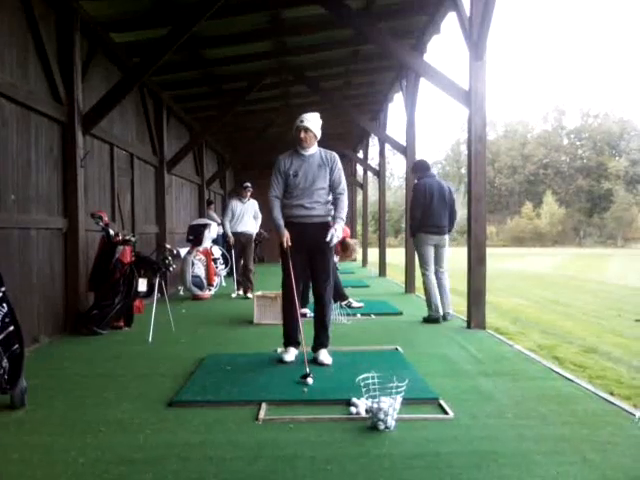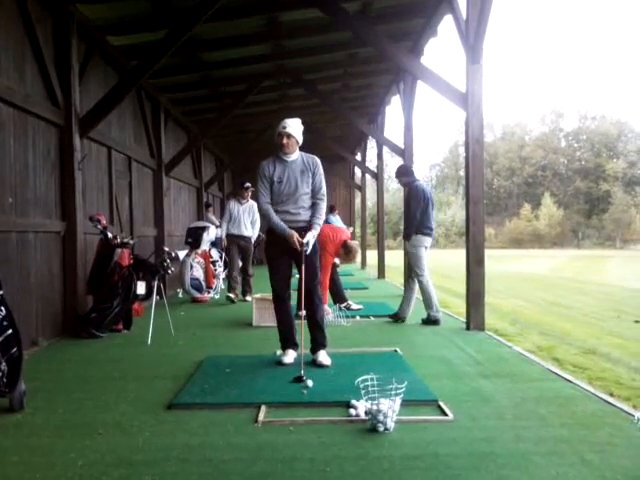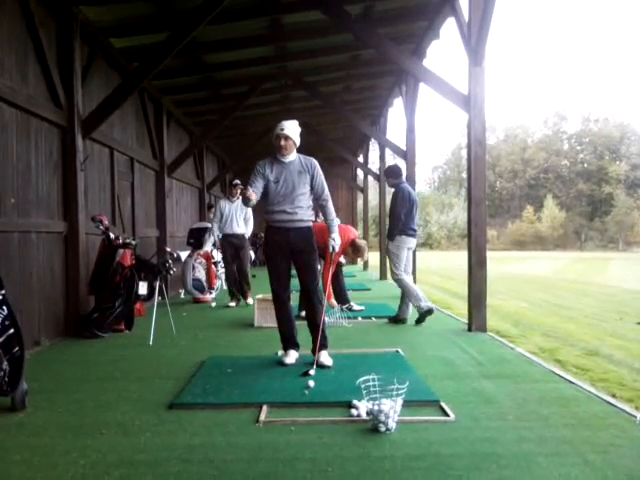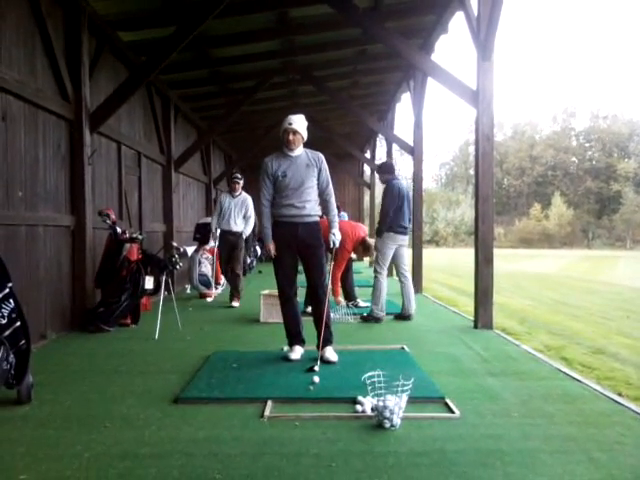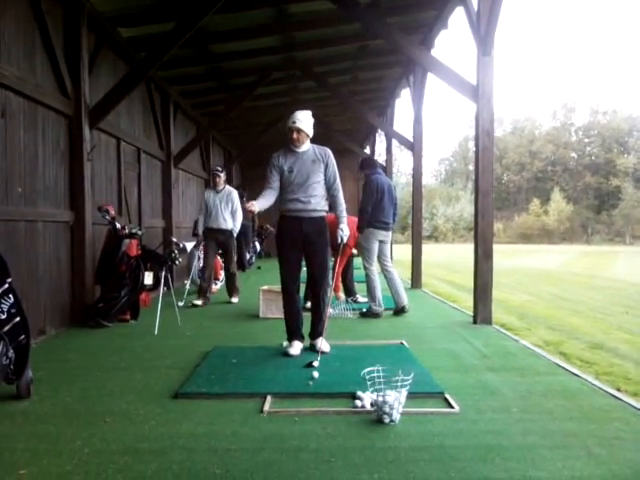
dt=0.5s
person 1, frame 1
left shoulder: (330, 158)
right shoulder: (284, 160)
left elbow: (340, 194)
right elbow: (274, 196)
left wrist: (339, 222)
right wrist: (281, 227)
left hip: (321, 230)
right hip: (293, 230)
left knee: (323, 291)
right knee: (290, 288)
left ankle: (321, 346)
right ankle: (291, 344)
person 1, frame 2
left shoulder: (312, 163)
right shoulder: (267, 166)
left elbow: (320, 199)
right elbow: (263, 204)
left wrist: (314, 230)
right wrist: (286, 231)
left hip: (306, 233)
right hip: (277, 235)
left knee: (312, 291)
right knee: (280, 293)
left ankle: (319, 347)
right ankle: (289, 346)
person 1, frame 3
left shoulder: (310, 165)
right shoulder: (264, 167)
left elbow: (323, 198)
right elbow: (252, 192)
left wrist: (333, 230)
right wrist: (248, 197)
left hip: (303, 233)
right hip: (275, 235)
left knee: (312, 291)
right knee: (280, 294)
left ankle: (320, 348)
right ankle: (290, 347)
person 1, frame 4
left shoulder: (316, 159)
right shoulder: (271, 163)
left elbow: (327, 195)
right elbow: (265, 201)
left wrist: (334, 226)
right wrist: (267, 237)
left hip: (310, 228)
right hip: (283, 230)
left knee: (318, 287)
right knee: (286, 289)
left ankle: (325, 345)
right ankle: (296, 342)
person 1, frame 5
left shoulder: (324, 155)
right shoulder: (279, 158)
left elbow: (335, 189)
right elbow: (272, 189)
left wrist: (342, 221)
right wrist: (258, 204)
left hip: (316, 223)
right hip: (289, 224)
left knee: (319, 281)
right knee: (290, 283)
left ankle: (317, 335)
right ankle: (295, 337)
person 2, frame 1
left shoulder: (420, 186)
right shoulder: (446, 186)
left elbow: (415, 213)
right elbow: (453, 213)
left wrist: (413, 233)
right wrist: (447, 230)
left hip: (424, 234)
right hip: (442, 235)
left knee: (428, 273)
right knee: (441, 272)
left ankle: (435, 313)
right ankle: (446, 311)
person 2, frame 2
left shoulder: (414, 188)
right shoulder: (423, 188)
left elbow: (413, 215)
left wrist: (407, 236)
left hip: (416, 237)
right hip: (425, 235)
left knee: (421, 276)
right knee: (411, 276)
left ankle: (434, 315)
right ankle: (402, 312)
person 2, frame 3
left shoulder: (400, 190)
right shoulder: (408, 190)
left elbow: (398, 216)
left wrist: (391, 236)
left hip: (401, 237)
right hip: (410, 237)
left knee: (398, 275)
right knee: (406, 275)
left ankle: (424, 305)
right ankle: (403, 314)
person 2, frame 4
left shoulder: (391, 187)
right shoulder: (403, 187)
left elbow: (387, 213)
right elbow: (409, 212)
left wrist: (379, 232)
right wrist: (405, 229)
left hip: (390, 234)
right hip: (403, 235)
left knee: (380, 273)
right knee: (403, 272)
left ankle: (377, 313)
right ankle: (408, 310)
person 2, frame 5
left shoulder: (371, 181)
right shoulder: (388, 182)
left elbow: (365, 208)
right elbow: (394, 207)
left wrist: (360, 228)
left hip: (372, 229)
right hip: (386, 230)
left knee: (370, 268)
right knee: (387, 266)
left ankle: (376, 308)
right ankle: (402, 303)
person 3, frame 1
left shoulder: (254, 203)
right shoulder: (232, 202)
left elbow: (258, 217)
right elbow: (226, 219)
left wrist: (255, 231)
right wrist: (229, 234)
left hip: (248, 236)
right hip: (235, 235)
left knee: (248, 263)
right knee: (237, 262)
left ankle: (248, 290)
right ankle: (239, 286)
person 3, frame 2
left shoulder: (253, 205)
right shoulder: (231, 203)
left elbow: (256, 223)
right elbow: (225, 221)
left wrist: (252, 238)
right wrist: (223, 236)
left hip: (247, 239)
right hip: (232, 238)
left knee: (247, 268)
right knee: (233, 265)
left ankle: (247, 293)
right ankle: (232, 292)
person 3, frame 3
left shoulder: (244, 203)
right shoulder: (222, 203)
left elbow: (249, 220)
right elbow: (216, 221)
left wrist: (246, 235)
right wrist: (217, 237)
left hip: (241, 237)
right hip: (226, 238)
left knee: (244, 267)
right knee: (230, 269)
left ankle: (246, 294)
right ankle: (234, 297)
person 3, frame 4
left shoulder: (246, 199)
right shoulder: (223, 197)
left elbow: (250, 219)
right elbow: (216, 215)
left wrist: (244, 235)
right wrist: (213, 231)
left hip: (238, 236)
right hip: (224, 234)
left knee: (236, 267)
right knee: (224, 265)
left ankle: (235, 297)
right ankle: (236, 290)
person 3, frame 5
left shoulder: (232, 193)
right shoulder: (207, 194)
left elbow: (237, 214)
right elbow: (202, 214)
left wrist: (234, 232)
right wrist: (200, 232)
left hip: (227, 233)
right hip: (211, 233)
left knee: (230, 265)
right knee: (207, 264)
left ankle: (233, 293)
right ankle: (203, 296)
